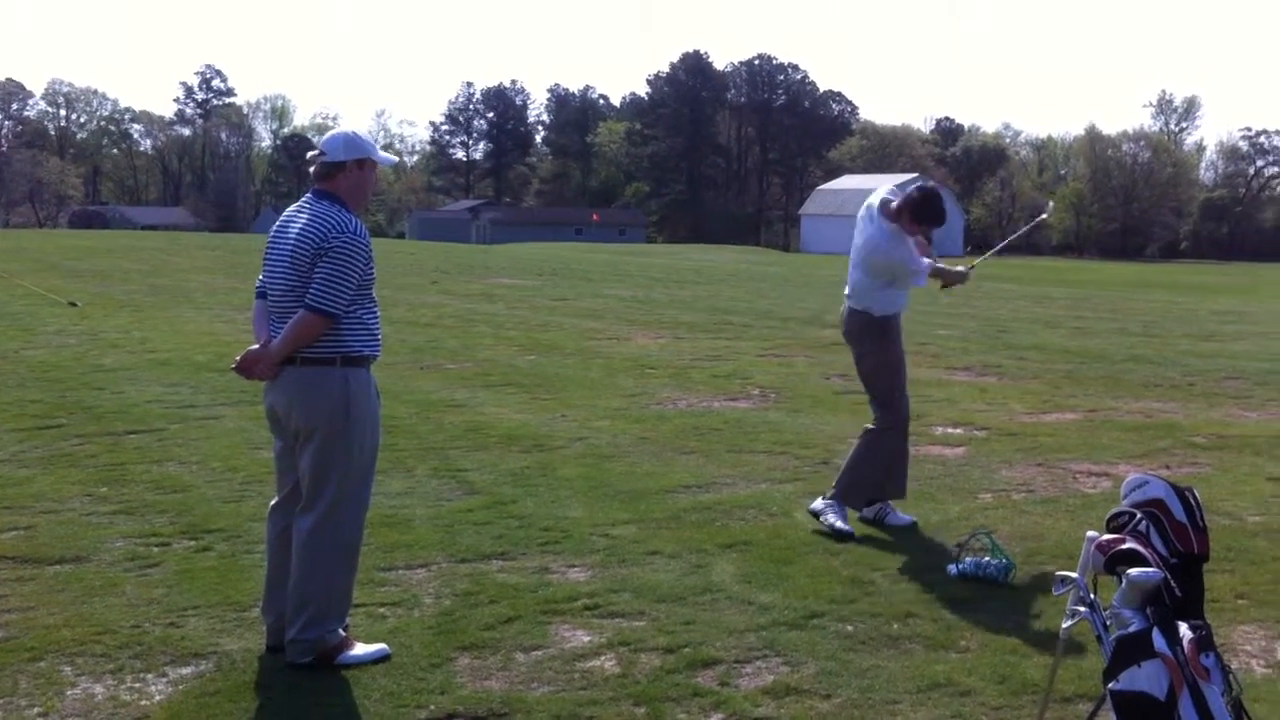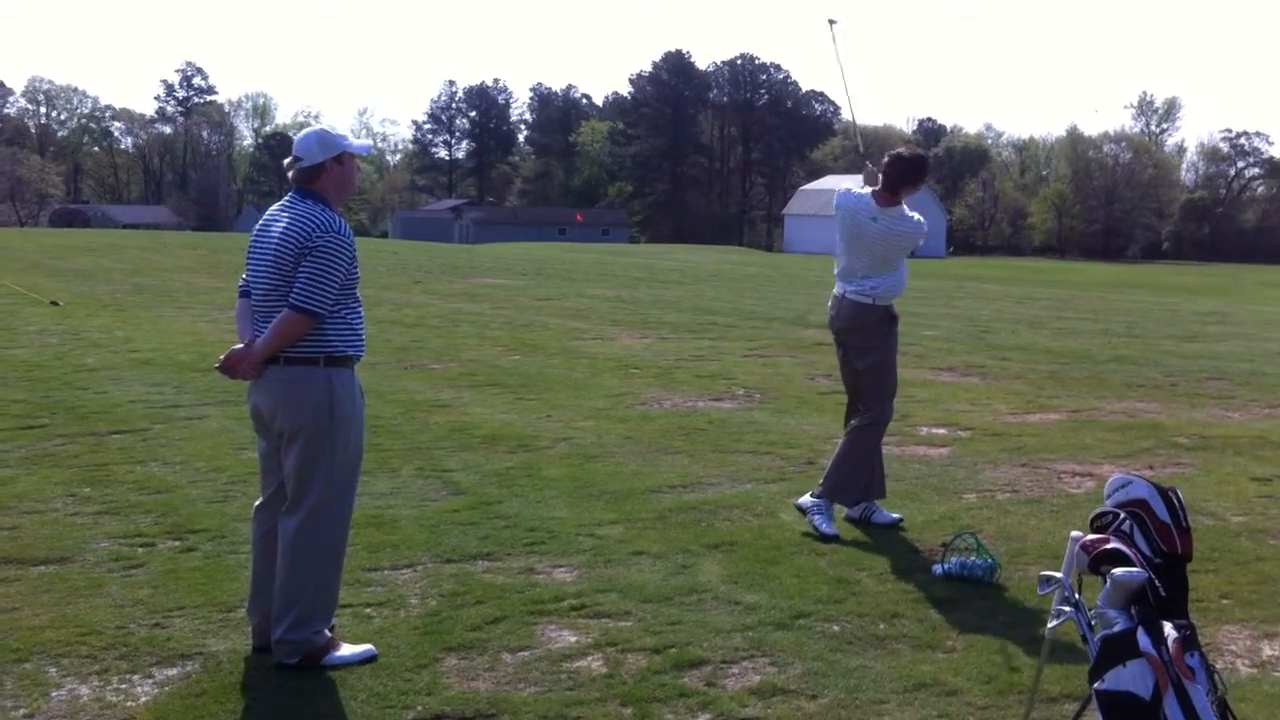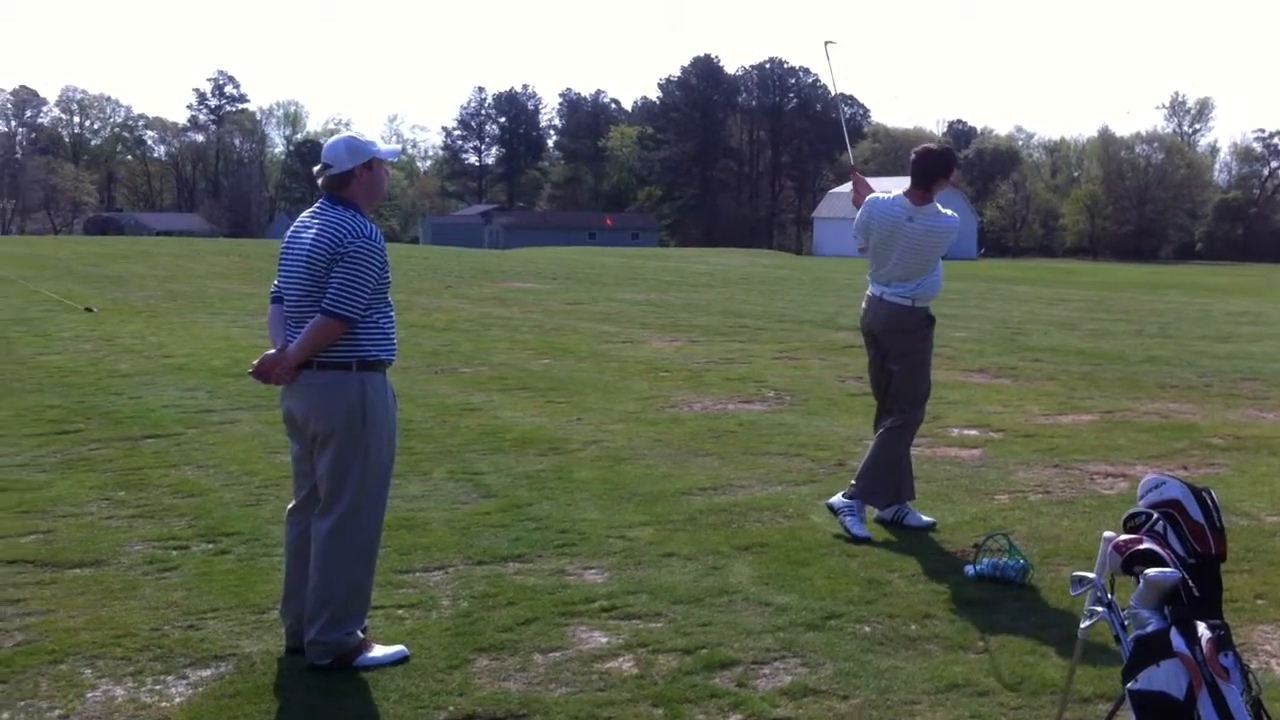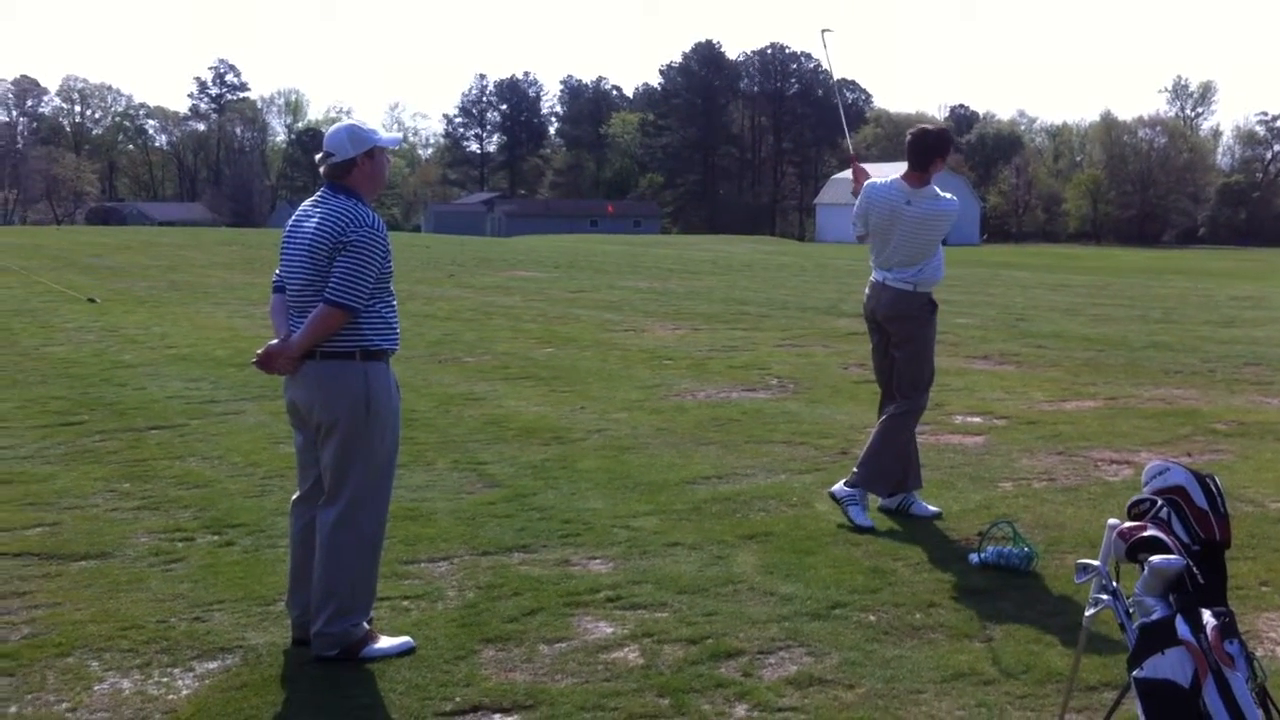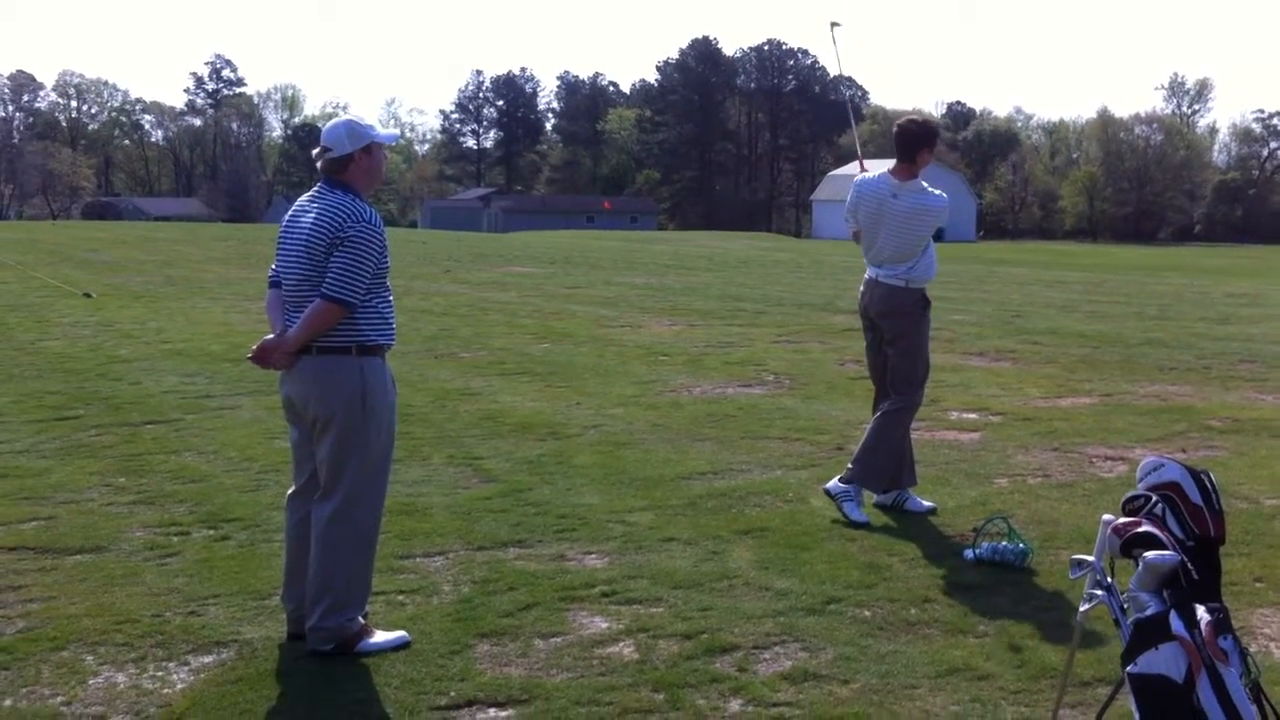
dt=0.3s
person 1, frame 1
left shoulder: (289, 219)
right shoulder: (347, 231)
left elbow: (265, 296)
right elbow: (319, 313)
left wrist: (265, 351)
right wrist: (270, 357)
left hip: (288, 383)
right hip: (334, 384)
left knee: (292, 505)
right knee: (331, 513)
left ankle: (283, 625)
right ankle: (315, 639)
person 1, frame 2
left shoulder: (272, 219)
right shoulder: (330, 230)
left elbow: (248, 295)
right elbow: (302, 313)
left wrist: (249, 350)
right wrist: (254, 356)
left hip: (272, 382)
right hip: (318, 383)
left knee: (276, 505)
right knee: (315, 513)
left ankle: (269, 625)
right ankle: (301, 639)
person 1, frame 3
left shoulder: (303, 226)
right shoulder: (361, 235)
left elbow: (280, 301)
right elbow: (335, 318)
left wrist: (282, 356)
right wrist: (287, 362)
left hip: (305, 387)
right hip: (350, 388)
left knee: (310, 508)
right knee: (349, 515)
left ankle: (302, 626)
right ankle: (334, 640)
person 1, frame 4
left shoulder: (303, 215)
right shoulder: (362, 224)
left elbow: (282, 291)
right elbow: (338, 307)
left wrist: (284, 345)
right wrist: (291, 351)
left hip: (308, 378)
right hip: (353, 378)
left knee: (314, 500)
right knee: (353, 506)
left ankle: (309, 618)
right ankle: (340, 632)
person 1, frame 5
left shoulder: (300, 210)
right shoulder: (360, 219)
left elbow: (278, 285)
right elbow: (335, 301)
left wrist: (281, 340)
right wrist: (287, 346)
left hip: (303, 373)
right hip: (350, 372)
left knee: (309, 494)
right knee: (348, 501)
left ankle: (303, 613)
right ankle: (335, 627)
person 2, frame 1
left shoulder: (882, 198)
right shoulder: (891, 251)
right elbow: (922, 270)
right wrist: (952, 274)
left hip: (878, 317)
right hip: (871, 324)
left knee: (894, 410)
right knee: (891, 416)
left ankle: (874, 501)
right ankle: (834, 501)
person 2, frame 2
left shoulder: (847, 199)
right shoulder: (913, 228)
left wrist: (874, 186)
right wrist: (876, 189)
left hip: (841, 306)
right hip: (874, 317)
left knee: (862, 407)
right knee: (875, 412)
left ankle: (861, 499)
right ankle: (821, 497)
person 2, frame 3
left shoulder: (875, 207)
right shoulder: (948, 225)
left hip: (875, 309)
right hip: (910, 319)
left knee: (891, 410)
right knee: (906, 414)
left ankle: (892, 502)
right ankle: (853, 497)
person 2, frame 4
left shoulder: (873, 191)
right shoulder: (947, 208)
left hip: (877, 295)
right hip: (913, 305)
left knee: (895, 397)
right knee: (909, 401)
left ankle: (897, 490)
right ankle: (855, 485)
person 2, frame 5
left shoulder: (863, 186)
right shoulder: (935, 204)
left hip: (872, 292)
right hip: (906, 301)
left knee: (889, 393)
right knee: (904, 397)
left ankle: (893, 486)
right ankle: (850, 481)
